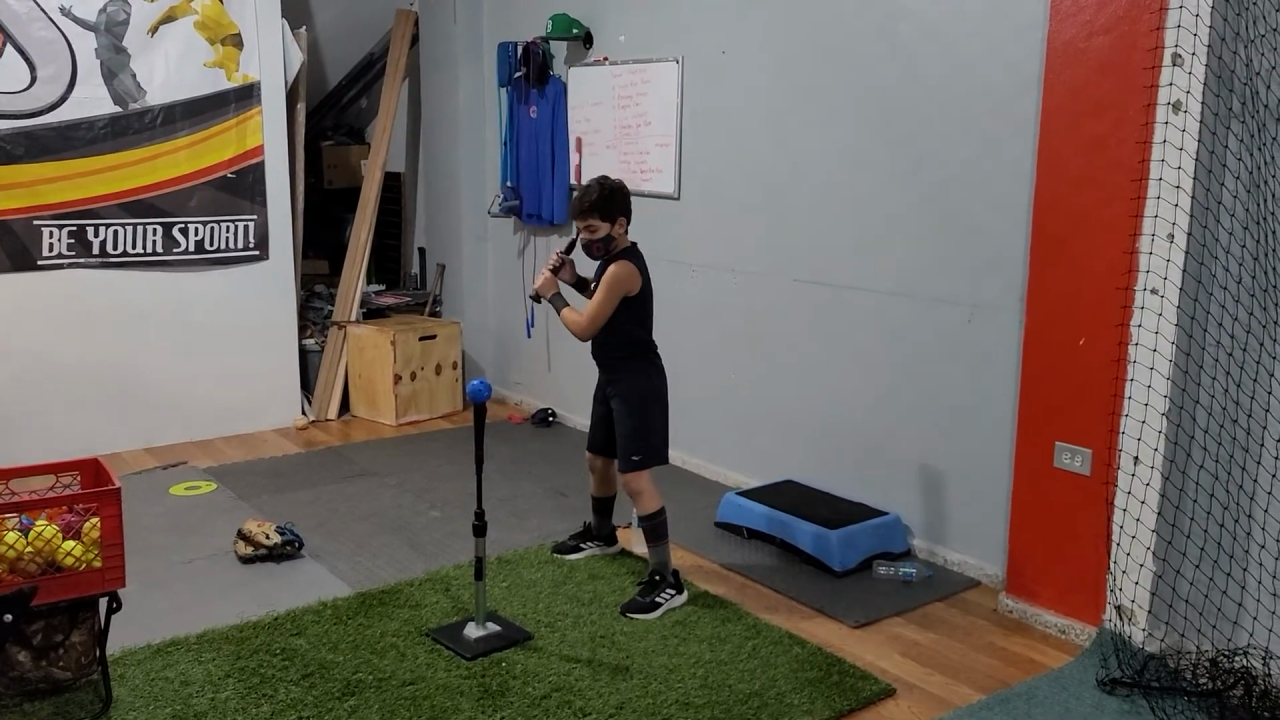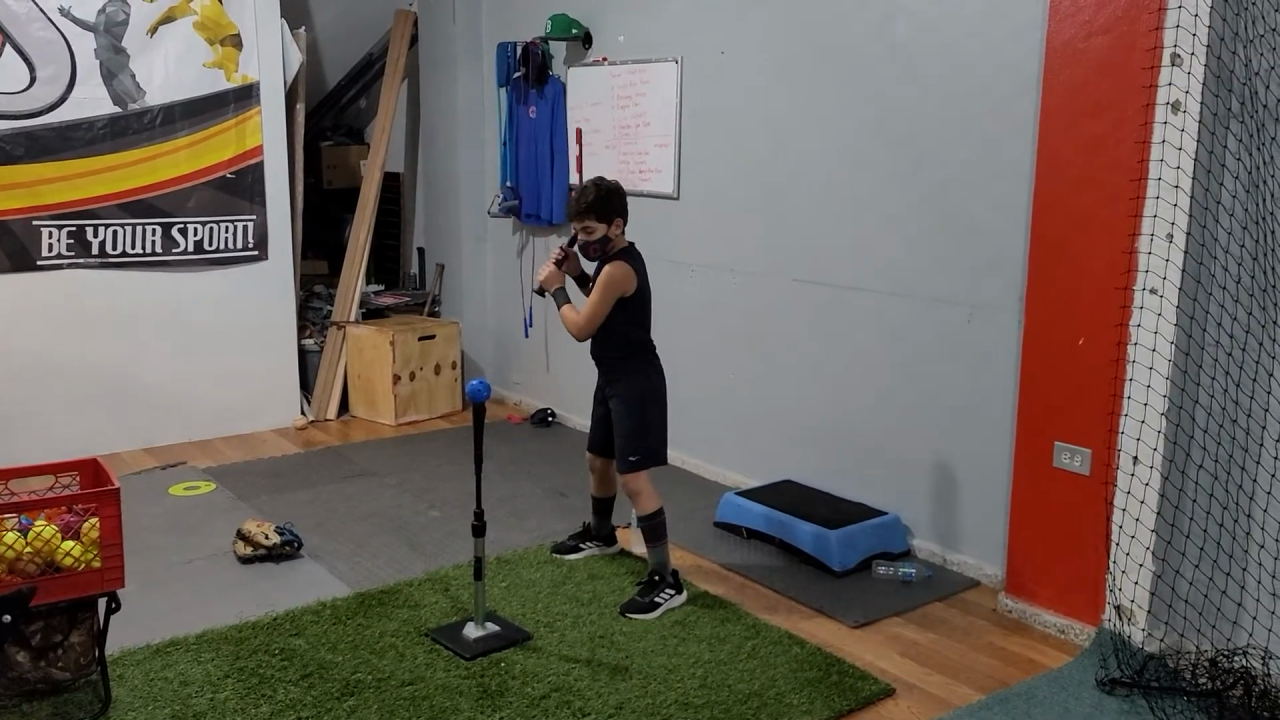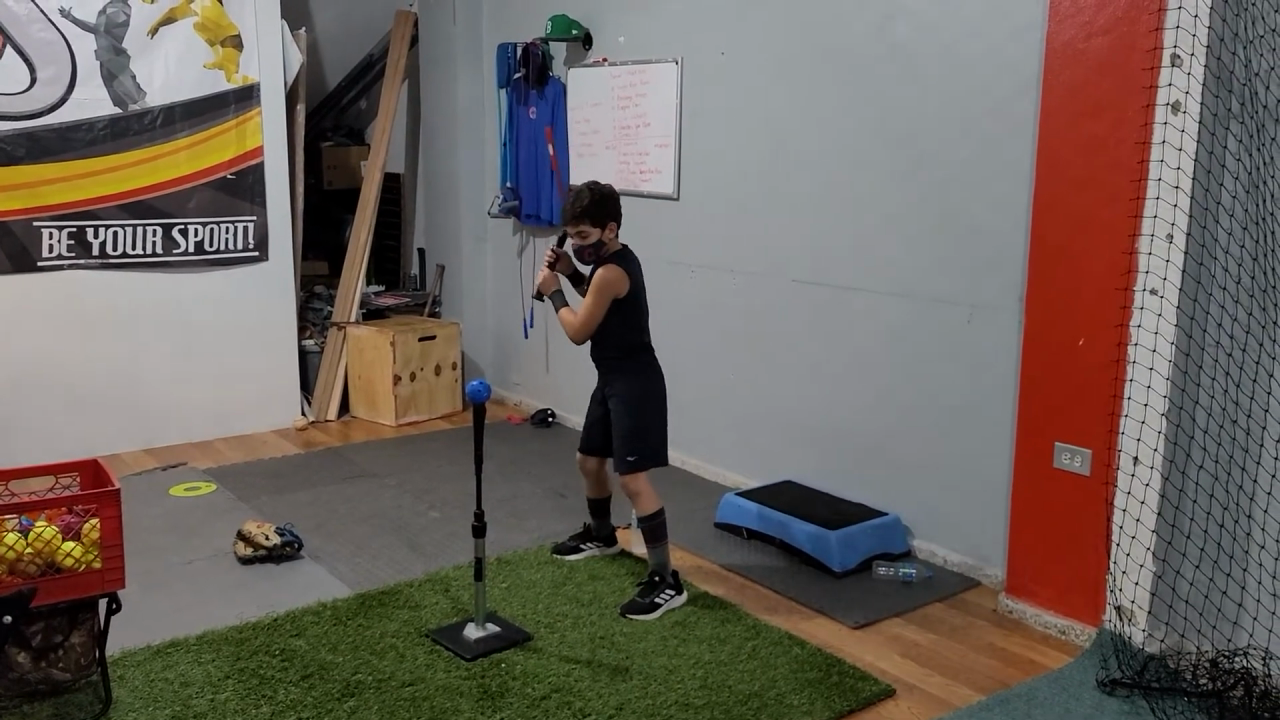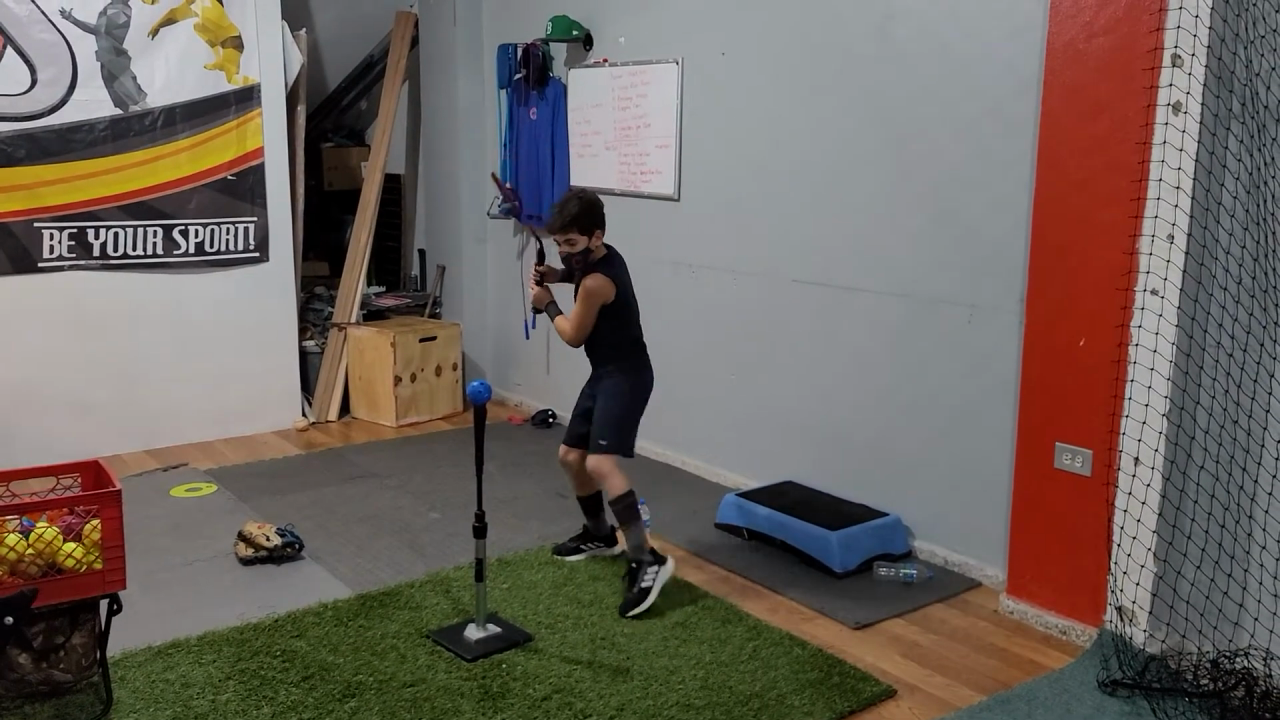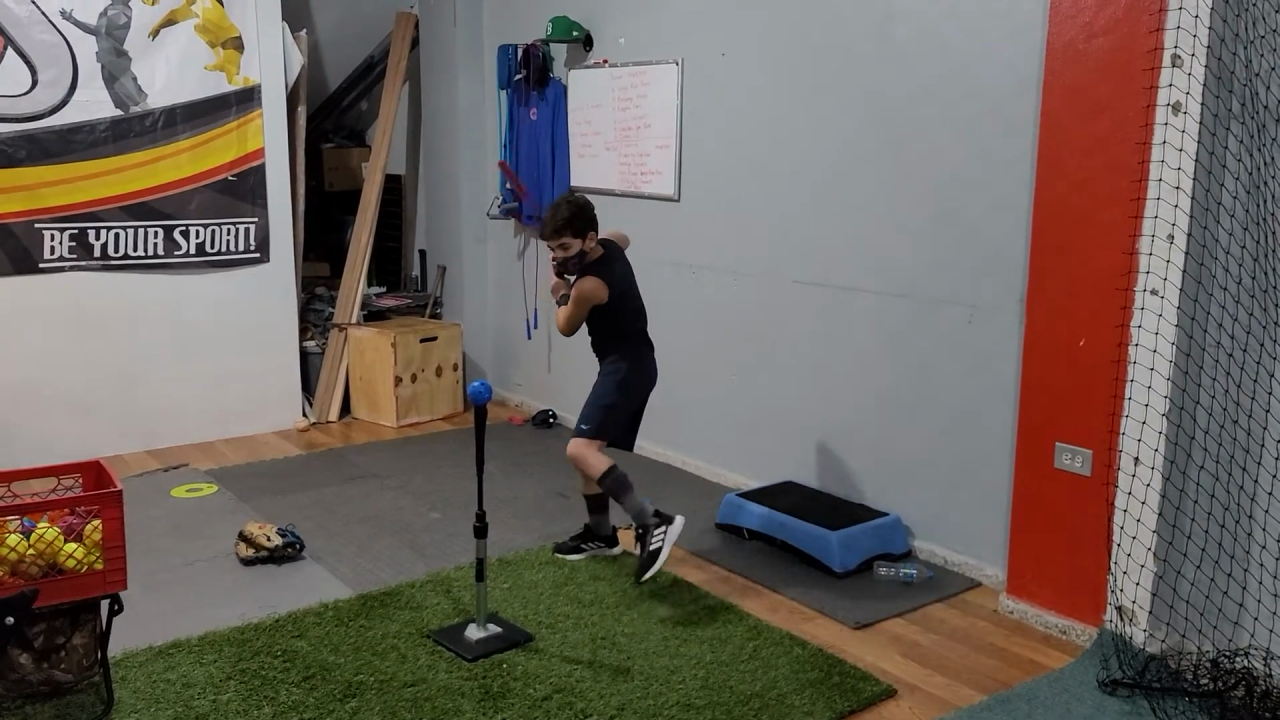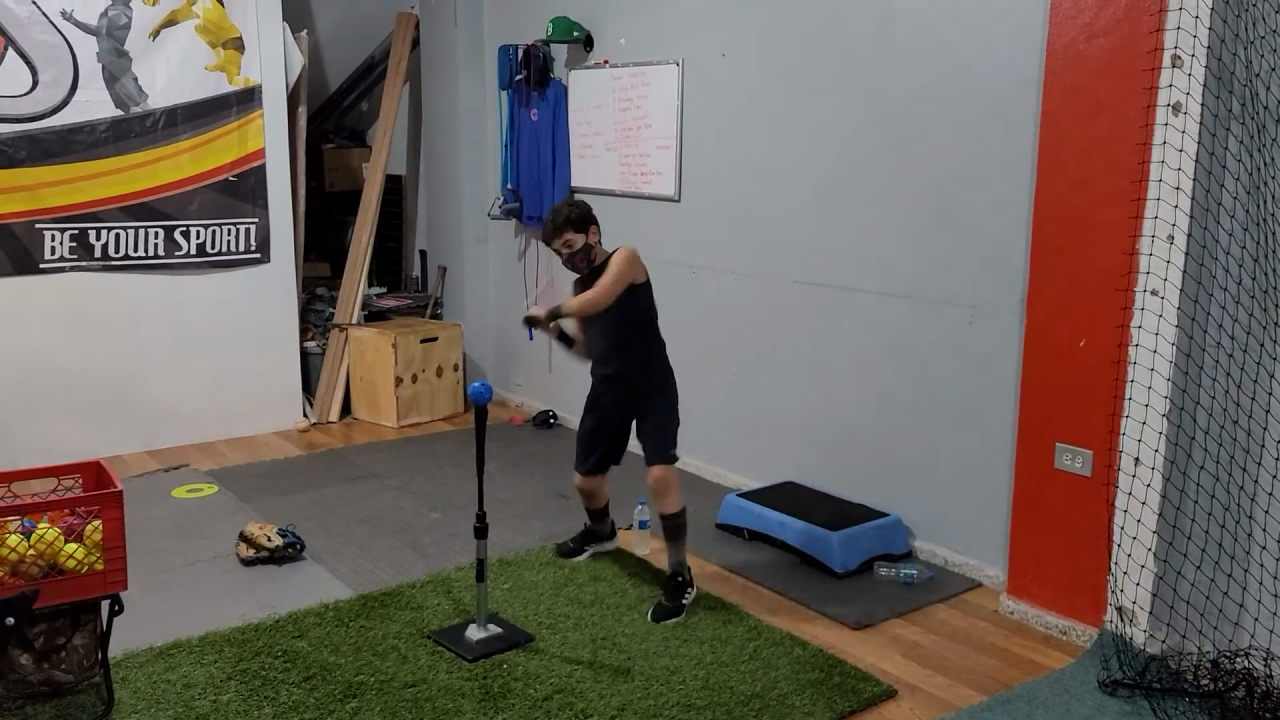
dt=0.3s
person 1, frame 1
left shoulder: (623, 268)
right shoulder: (615, 261)
left elbow: (585, 328)
left wrist: (552, 294)
right wrist: (575, 281)
left hip: (637, 382)
right hip: (614, 377)
left knee: (635, 478)
right knee: (599, 459)
left ankle: (667, 580)
right ankle: (601, 534)
person 1, frame 2
left shoulder: (618, 268)
right shoulder: (618, 259)
left elbow: (581, 328)
right elbow: (601, 302)
left wrist: (557, 288)
right wrist: (577, 274)
left hip: (635, 382)
right hip: (614, 378)
left knee: (633, 478)
right knee: (598, 461)
left ankle: (665, 580)
right ankle: (600, 534)
person 1, frame 3
left shoulder: (611, 271)
right shoulder: (615, 261)
left elbow: (578, 330)
right elbow: (597, 302)
left wrist: (553, 291)
right wrist: (572, 273)
left hip: (634, 383)
right hip: (613, 379)
left knee: (633, 479)
right knee: (589, 460)
left ankle: (666, 581)
right ankle: (601, 534)
person 1, frame 4
left shoulder: (596, 282)
right shoulder: (605, 255)
left elbow: (574, 336)
left wrist: (549, 306)
right wrist: (557, 276)
left hip: (623, 374)
right hip: (610, 372)
left knee: (599, 464)
right knee: (571, 455)
left ankle: (648, 561)
right ankle: (599, 535)
person 1, frame 5
left shoulder: (590, 285)
right shoulder: (609, 247)
left elbow: (566, 327)
left wrist: (562, 294)
left hip: (625, 366)
right hip: (627, 363)
left knee: (580, 450)
right knee: (585, 449)
left ankle: (652, 524)
right ankle: (601, 533)
person 1, frame 6
left shoulder: (624, 258)
right shoulder: (580, 285)
left elbow: (592, 301)
right elbow: (580, 343)
left wrist: (548, 314)
right wrist: (558, 327)
left hip: (655, 383)
right hip: (608, 388)
left knee: (662, 477)
right knee: (585, 479)
left ankle: (679, 576)
right ankle: (601, 532)
